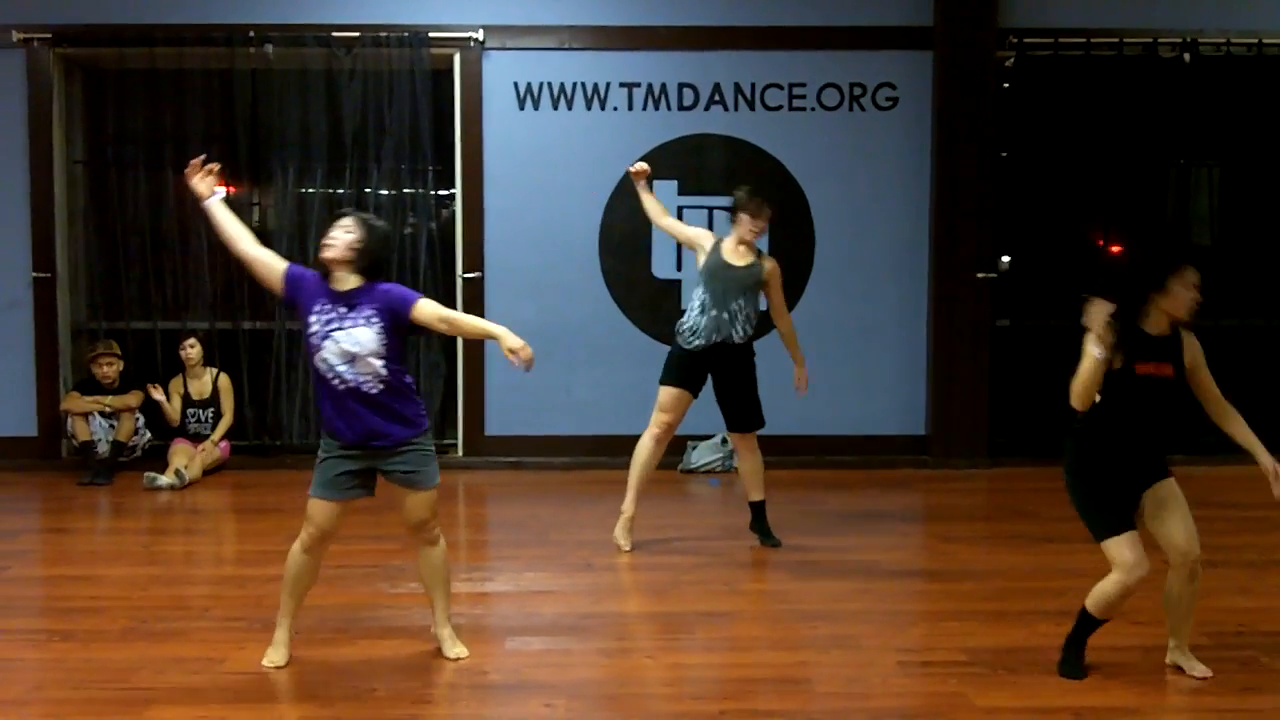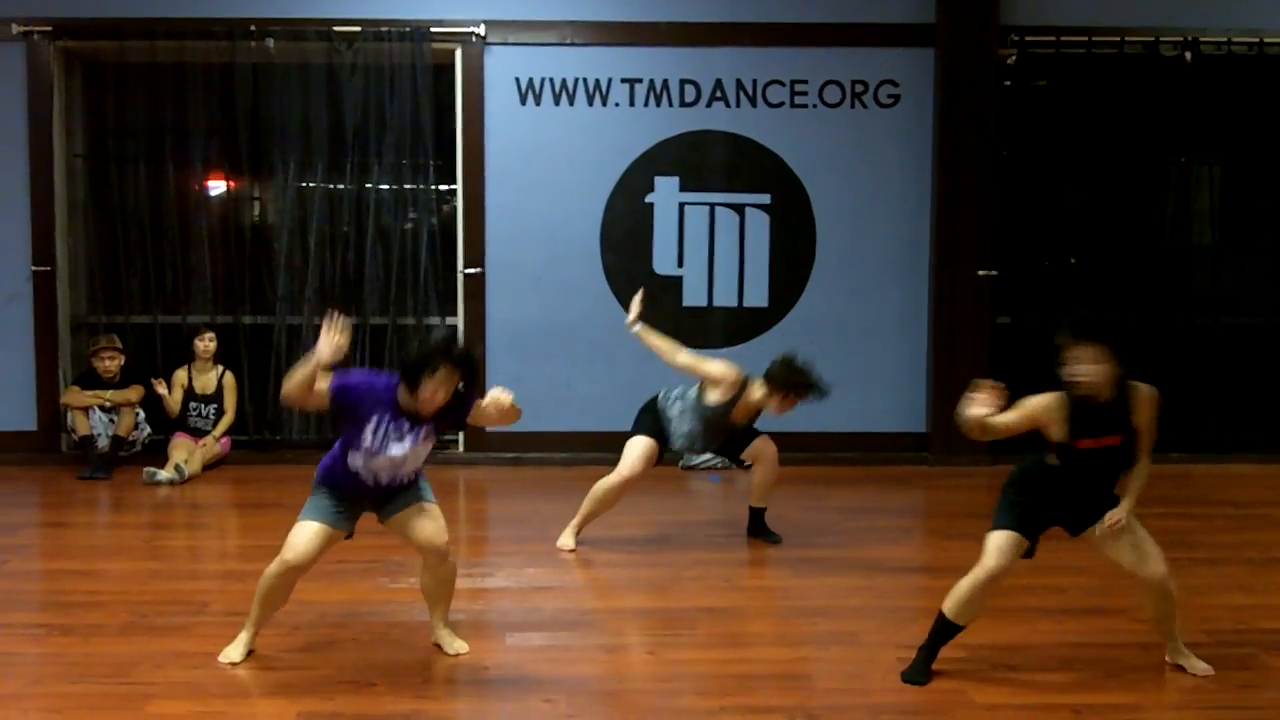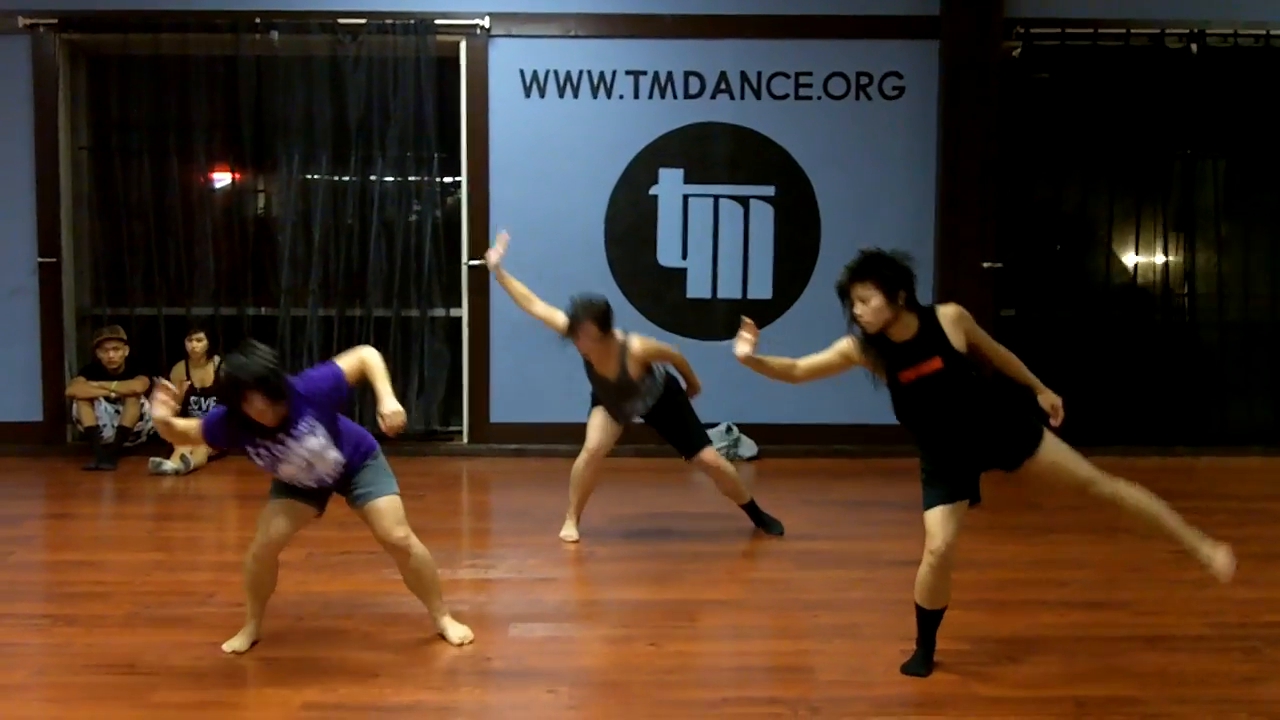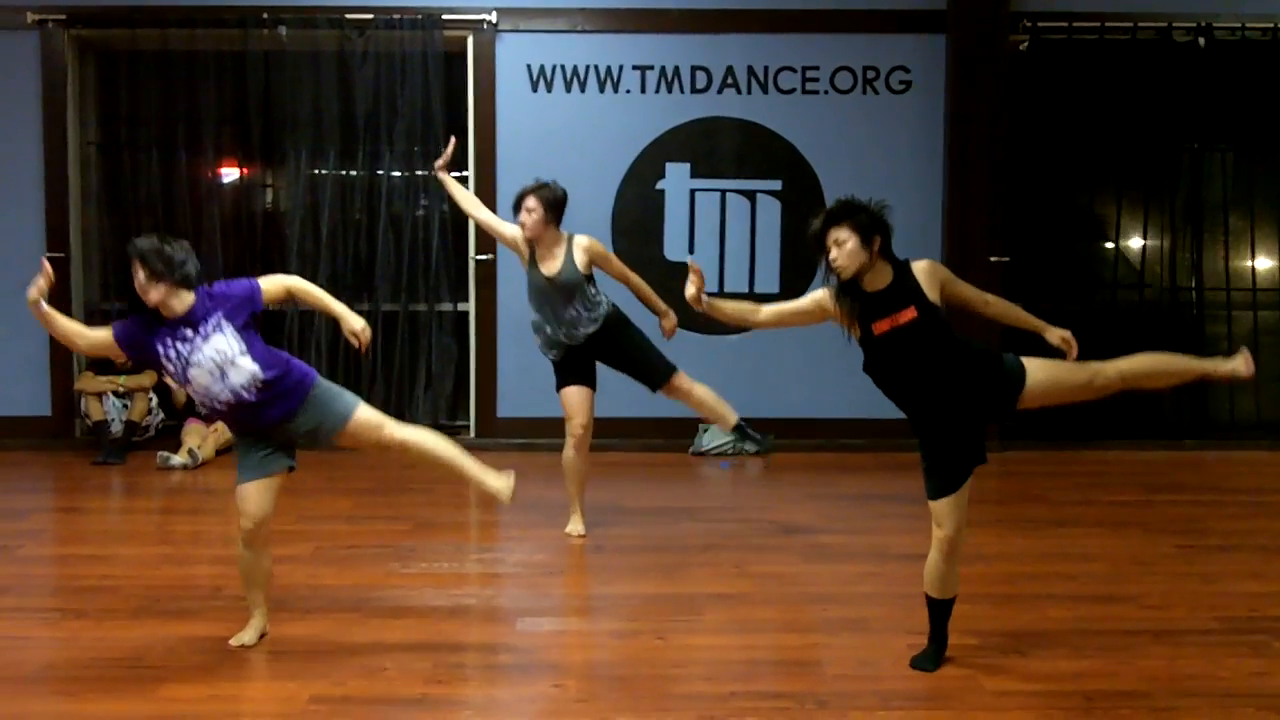
dt=0.5s
person 1, frame 1
left shoulder: (1185, 344)
right shoulder: (1113, 332)
left elbow: (1218, 407)
right elbow: (1080, 402)
right wrist: (1098, 344)
left hip: (1147, 461)
right hip: (1095, 464)
left knee: (1187, 555)
right knee: (1131, 570)
left ankle: (1178, 648)
right ankle: (1075, 642)
person 1, frame 2
left shoulder: (1143, 398)
right shoulder: (1052, 405)
left elbow: (1140, 459)
right elbow: (985, 431)
left wrist: (1125, 506)
right wrist: (977, 419)
left hip: (1090, 494)
right hip: (1033, 493)
left knee: (1156, 575)
right knee: (990, 568)
left ankle: (1176, 650)
right ankle: (926, 655)
person 1, frame 3
left shoulder: (950, 318)
right shoulder: (861, 348)
left elbow: (994, 352)
right elbow: (797, 371)
left wrist: (1040, 389)
right wrist: (752, 359)
left hip: (1003, 426)
right hip: (944, 453)
left knee: (1098, 485)
right knee: (938, 550)
left ankle: (1198, 543)
right ankle: (924, 649)
person 1, frame 4
left shoulder: (924, 273)
right shoulder: (836, 302)
left elbow: (984, 302)
right elbow: (761, 315)
left wrist: (1045, 327)
right wrist: (704, 301)
left hip: (989, 381)
right hip: (940, 424)
left knee: (1105, 375)
right knee: (947, 539)
left ankle: (1218, 366)
right ankle: (936, 642)
person 2, frame 1
left shoulder: (387, 298)
right shoulder: (307, 287)
left elbow: (445, 318)
right elbow: (249, 250)
left wrist: (501, 333)
right wrist: (211, 199)
left hip: (404, 436)
right hip: (342, 443)
left knee: (425, 530)
right knee: (315, 535)
left ankle: (443, 628)
right ankle: (283, 632)
person 2, frame 2
left shoulder: (447, 407)
right shoulder: (367, 389)
left elbow: (504, 413)
right elbow: (293, 395)
left wrist: (502, 403)
right wrist: (319, 362)
left hip: (401, 487)
right hip: (339, 489)
left knee: (436, 544)
right knee: (293, 560)
left ankle: (441, 628)
right ankle: (248, 634)
person 2, frame 3
left shoulder: (312, 388)
right shoulder: (229, 422)
left elbow: (365, 354)
right elbow: (183, 435)
left wrist: (387, 399)
right wrist: (164, 420)
left hip: (357, 462)
right hip: (296, 482)
left knee: (398, 538)
right knee: (265, 546)
left ankle: (442, 617)
right ankle: (252, 624)
person 2, frame 4
left shoulder: (225, 298)
right shoulder: (148, 332)
left elbow: (289, 283)
right elbow: (85, 340)
left wrist: (344, 314)
right wrist: (40, 307)
left hip: (302, 396)
right hip: (255, 432)
left knee: (393, 435)
right knee: (252, 526)
left ankle: (483, 475)
right ankle: (258, 620)
person 3, frame 1
left shoulder: (767, 266)
right shoulder: (705, 242)
left elbow: (780, 315)
right elbow: (662, 218)
left wrist: (798, 360)
right wrist: (641, 185)
left hip: (735, 354)
right hip: (692, 347)
left knee: (745, 440)
right knee: (660, 427)
left ankle: (759, 519)
right ankle: (627, 513)
person 3, frame 2
left shoulder: (760, 405)
right shoulder: (730, 380)
right elbow: (679, 357)
right wrist: (637, 324)
left hip: (705, 427)
right hip: (662, 415)
left knee: (766, 452)
right knee: (626, 474)
left ankle: (756, 523)
right ankle: (573, 528)
person 3, frame 3
left shoulder: (636, 348)
right shoulder: (581, 334)
left elbow: (673, 354)
right elbow: (534, 306)
left wrist: (693, 384)
right wrist: (497, 270)
left hip: (659, 398)
right hip: (610, 400)
left knee: (710, 460)
right knee: (594, 449)
left ankle: (756, 514)
right ankle: (571, 520)
person 3, frame 4
left shoulder: (583, 246)
right shoulder: (522, 245)
left elbow: (627, 276)
right elbow: (476, 209)
left wrist: (662, 309)
right wrist: (443, 174)
left hip: (607, 330)
right hip: (567, 350)
left knee: (677, 384)
right knee: (577, 432)
left ankle: (743, 431)
right ankle: (575, 515)
